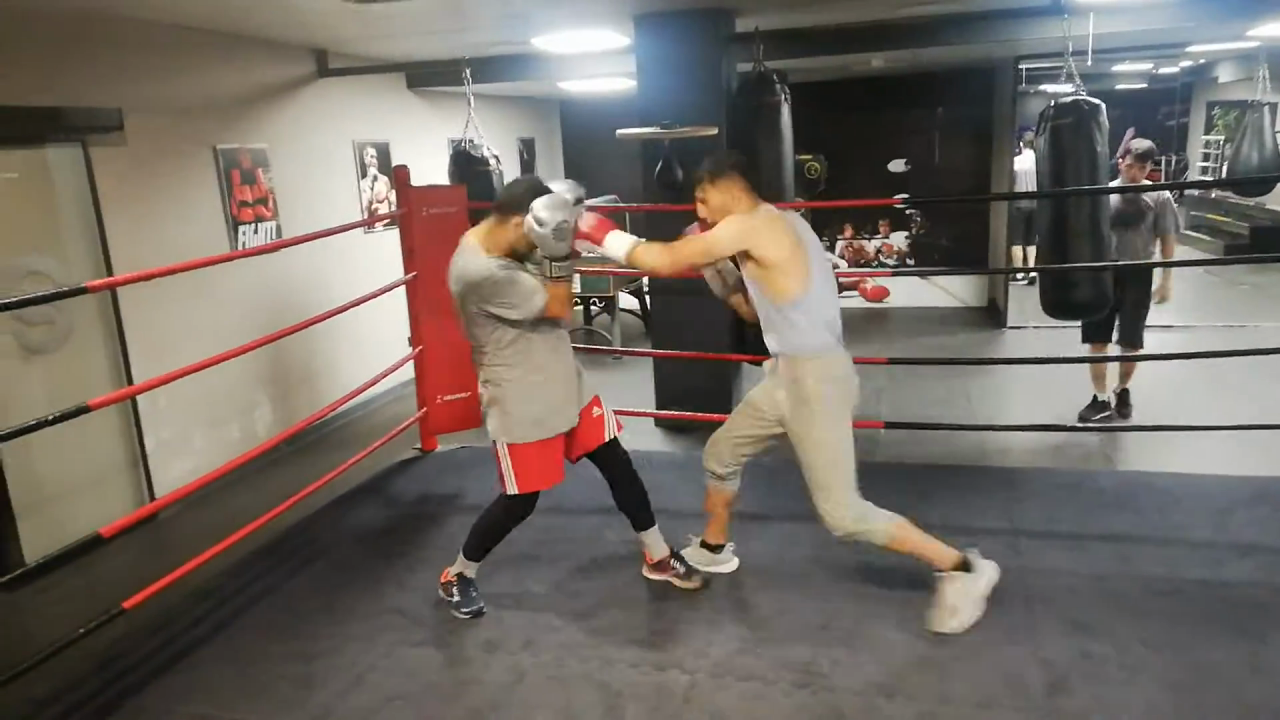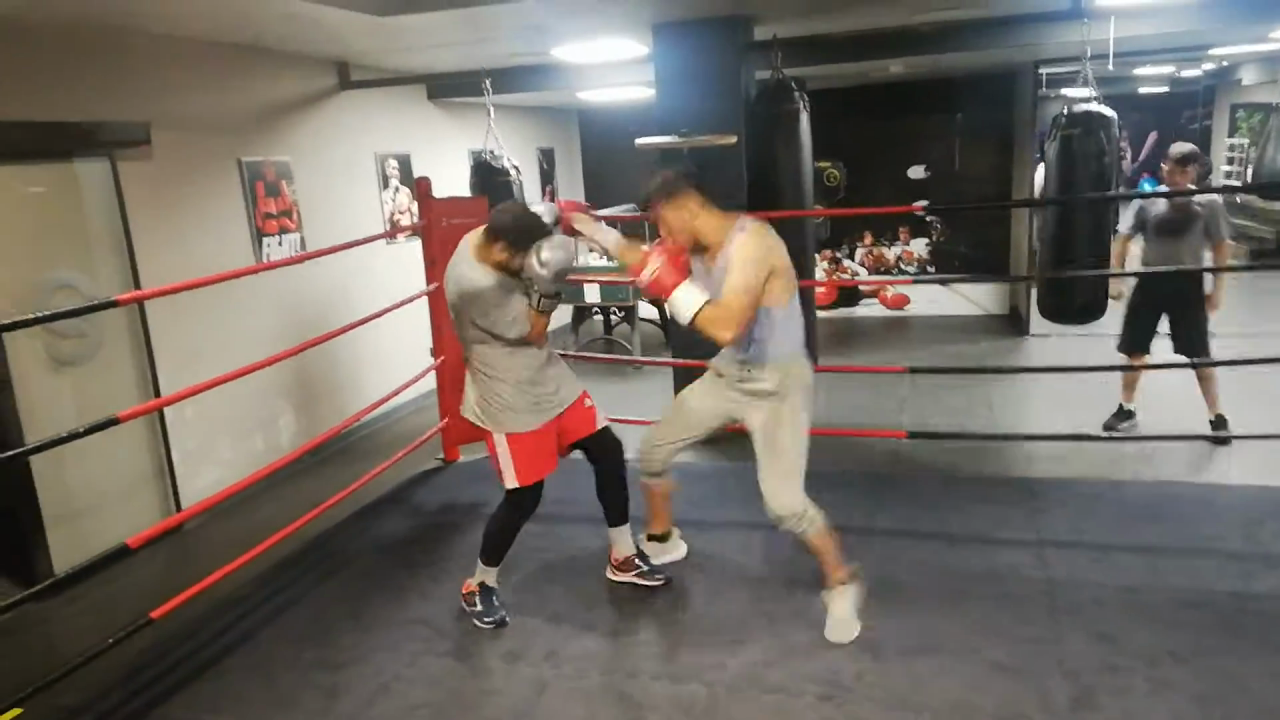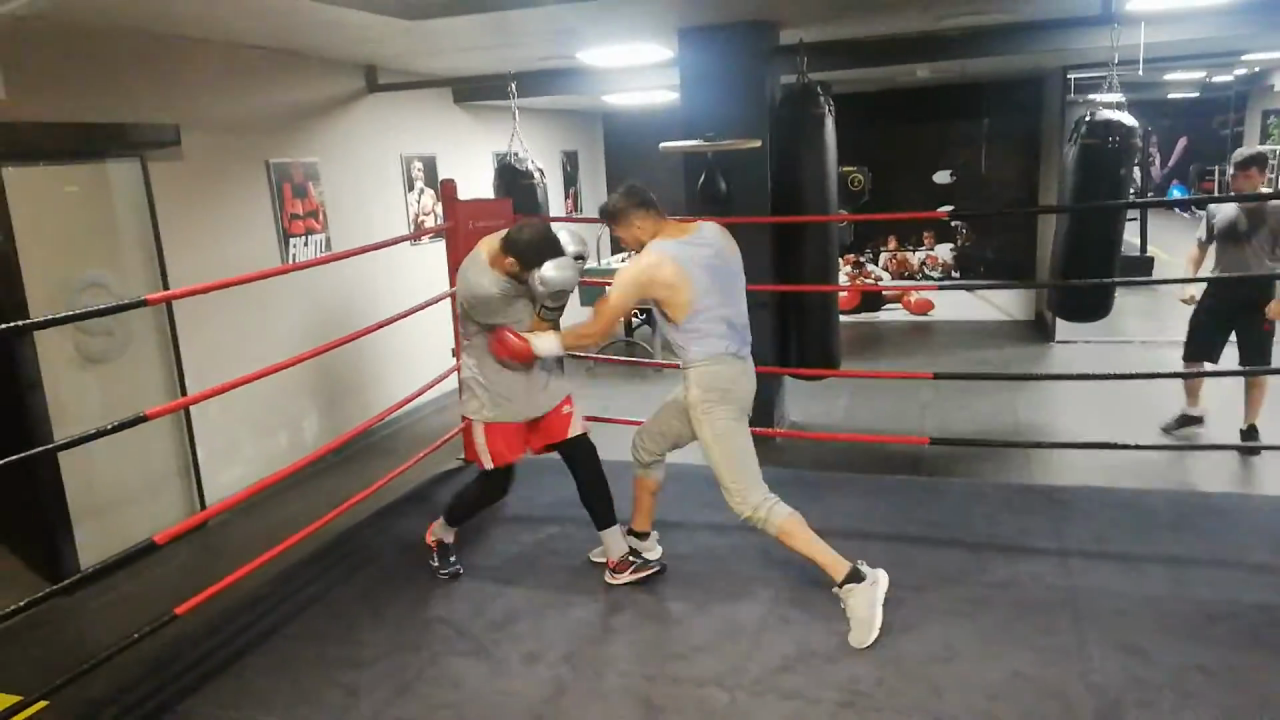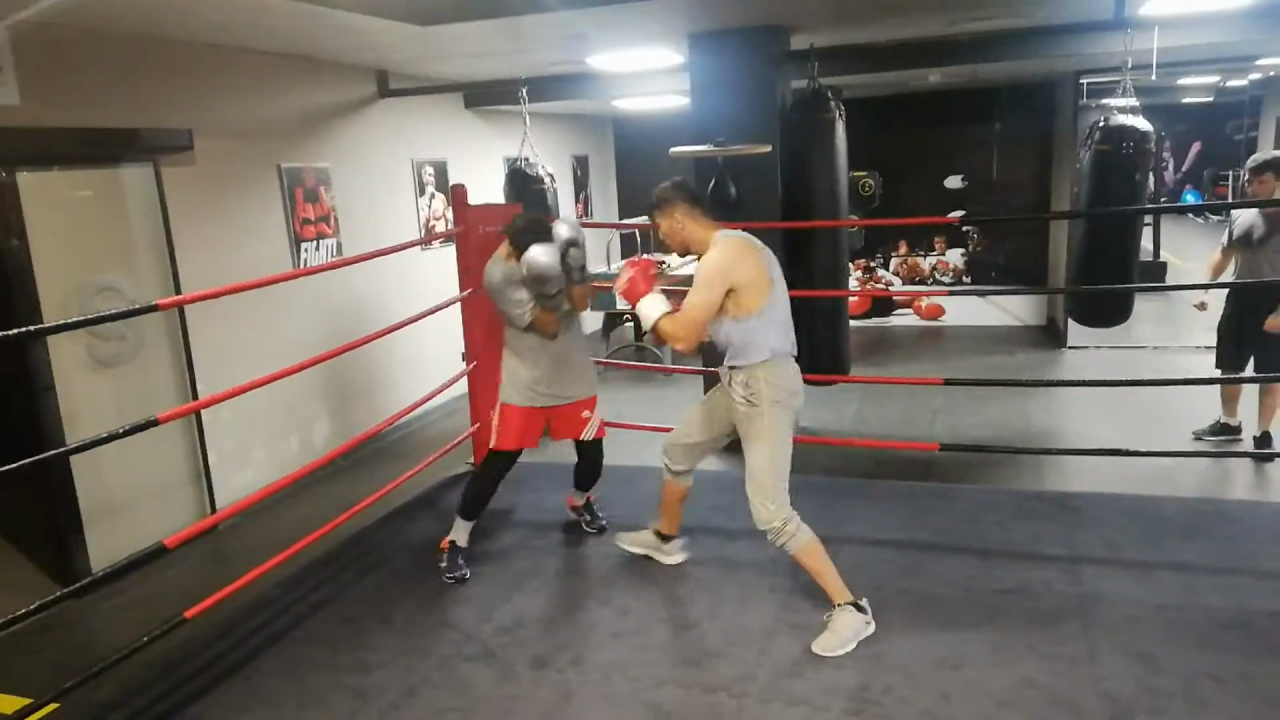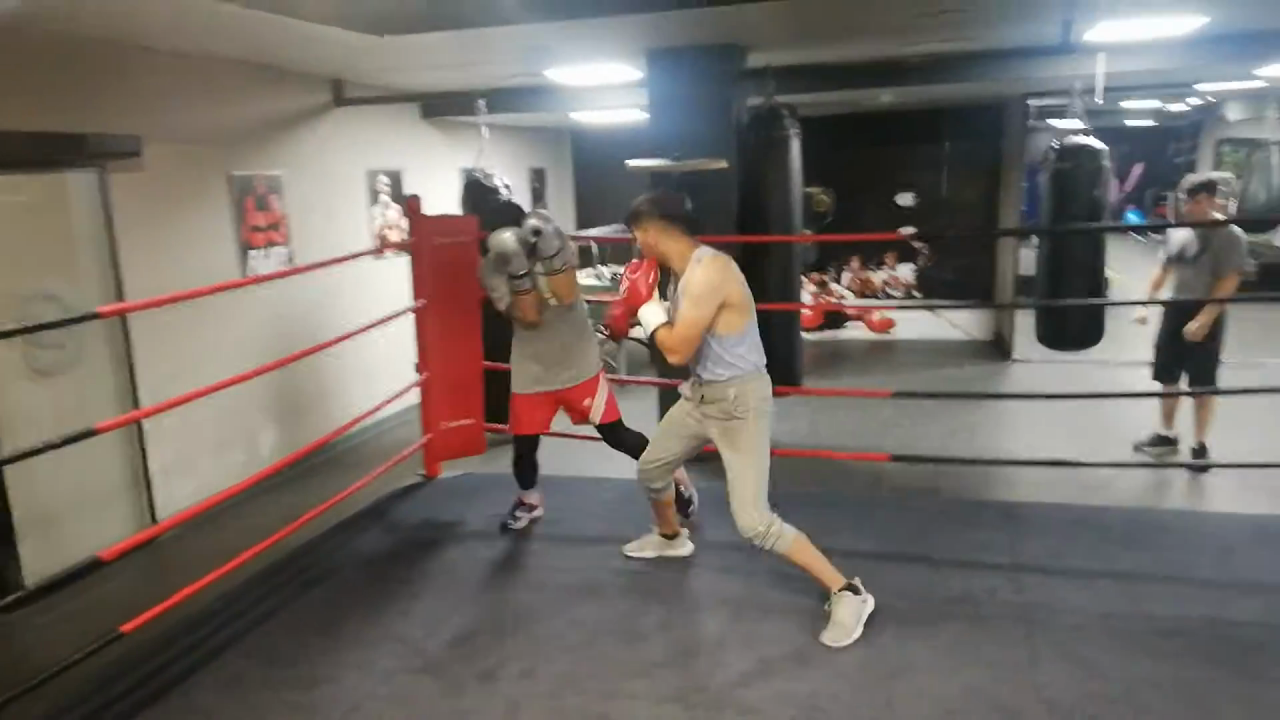
dt=0.4s
person 1, frame 1
left shoulder: (752, 226)
right shoulder: (777, 228)
left elbow: (666, 261)
right elbow: (753, 307)
left wrist: (604, 236)
right wrist: (717, 272)
left hip: (816, 380)
right hip: (785, 375)
left knee: (842, 515)
right knee: (721, 453)
left ankle: (960, 568)
right ankle: (714, 548)
person 1, frame 2
left shoulder: (750, 242)
right shoulder: (704, 246)
left elbow: (728, 330)
right elbow: (639, 259)
left wrist: (675, 287)
right wrist: (589, 229)
left hip: (779, 381)
right hip: (728, 377)
left knee: (784, 502)
right knee: (654, 451)
left ankle: (841, 582)
right ankle: (662, 540)
person 1, frame 3
left shoulder: (645, 267)
right shoulder: (713, 232)
left elbow: (593, 332)
left wrist: (534, 344)
left hip: (713, 383)
right hip: (730, 366)
left knee: (751, 503)
right knee: (646, 446)
left ankle: (855, 580)
right ankle: (640, 537)
person 1, frame 4
left shoulder: (723, 258)
right shoulder: (738, 246)
left elbow: (683, 340)
left wrist: (644, 297)
right wrist: (660, 299)
left hip: (767, 388)
right hip: (737, 382)
left knee: (772, 515)
right knee: (678, 449)
left ankle: (850, 609)
right ankle: (664, 538)
person 1, frame 5
left shoulder: (706, 274)
right shoulder: (695, 267)
left elbow: (677, 352)
left wrist: (646, 303)
right wrist: (650, 312)
left hip: (740, 402)
right hip: (703, 396)
left knee: (754, 522)
right knee: (651, 468)
left ankle: (849, 593)
right ankle: (670, 537)
person 2, frame 1
left shoulder: (496, 245)
right shoulder: (480, 273)
left elbow: (546, 299)
right elbow: (558, 310)
left wrist: (554, 244)
right wrist: (557, 249)
left hip: (564, 387)
right hip: (522, 404)
left knee: (617, 464)
right knee: (519, 500)
left ankle: (658, 556)
right ankle: (457, 575)
person 2, frame 2
left shoulder: (490, 241)
right shoulder: (473, 285)
right elbow: (535, 333)
left wrist: (546, 274)
right wrist: (544, 287)
left hip: (550, 380)
right hip: (511, 401)
left knee: (608, 453)
right knee: (523, 496)
left ankle: (624, 554)
right ankle: (480, 584)
person 2, frame 3
left shoulder: (518, 244)
right shoulder: (483, 289)
right elbow: (536, 336)
left wrist: (565, 275)
right wrist: (549, 298)
left hip: (535, 379)
right hip: (493, 391)
left knee: (583, 458)
right knee: (496, 480)
left ankle: (617, 555)
right ankle: (442, 533)
person 2, frame 4
left shoulder: (555, 243)
right shoulder: (499, 276)
left elbow: (582, 303)
right elbow: (548, 327)
left wrist: (574, 263)
right wrist: (548, 288)
left hip: (573, 373)
right hip: (525, 381)
left knee: (591, 454)
right knee: (497, 464)
left ankle: (580, 500)
right ankle: (457, 540)
person 2, frame 5
left shoulder: (548, 240)
right shoulder: (493, 269)
left elbow: (568, 295)
right elbow: (528, 316)
left wrist: (549, 249)
right wrist: (514, 270)
left hip: (578, 363)
right hip: (531, 367)
left knee: (614, 432)
right knee: (524, 444)
left ankle: (675, 476)
right ankle: (529, 499)
person 3, frame 1
left shoulder: (1159, 198)
left elbow: (1167, 240)
left wrist: (1166, 281)
left hip: (1138, 275)
left knee: (1131, 343)
right knee: (1097, 340)
left ankle: (1122, 389)
right ankle: (1101, 400)
person 3, frame 2
left shoulder: (1209, 203)
right shoulder: (1146, 201)
left elbow: (1222, 247)
right elbow: (1123, 239)
left wrist: (1218, 288)
right wrist: (1115, 278)
left hip: (1188, 284)
right hip: (1150, 282)
left knee: (1199, 355)
right knee: (1133, 350)
left ankle: (1217, 416)
right ankle: (1126, 410)
person 3, frame 3
right shoulder: (1217, 208)
right elbow: (1201, 246)
right wrist: (1189, 282)
right hip: (1220, 288)
right knee: (1194, 355)
left ankle: (1250, 426)
right ankle: (1192, 412)
person 3, frame 4
right shoulder: (1239, 214)
right elbow: (1225, 253)
right wrist: (1205, 288)
right hip: (1239, 295)
right knee: (1230, 366)
right ankle: (1229, 422)
person 3, frame 5
left shoulder: (1227, 235)
right shoulder: (1177, 231)
left elbow: (1229, 282)
left wrist: (1203, 319)
right wrist: (1145, 303)
left hip: (1205, 315)
right hip: (1175, 310)
left knee: (1203, 385)
right knee: (1168, 378)
left ankle: (1200, 444)
right ankle: (1167, 434)
